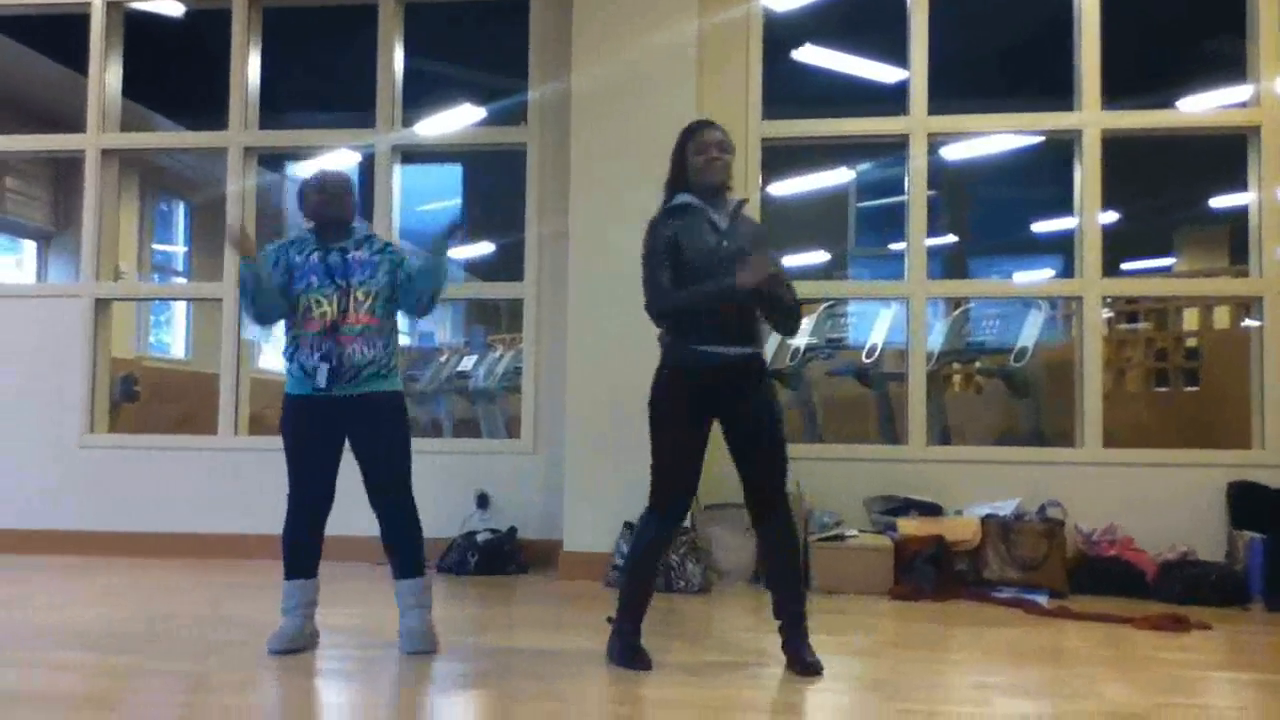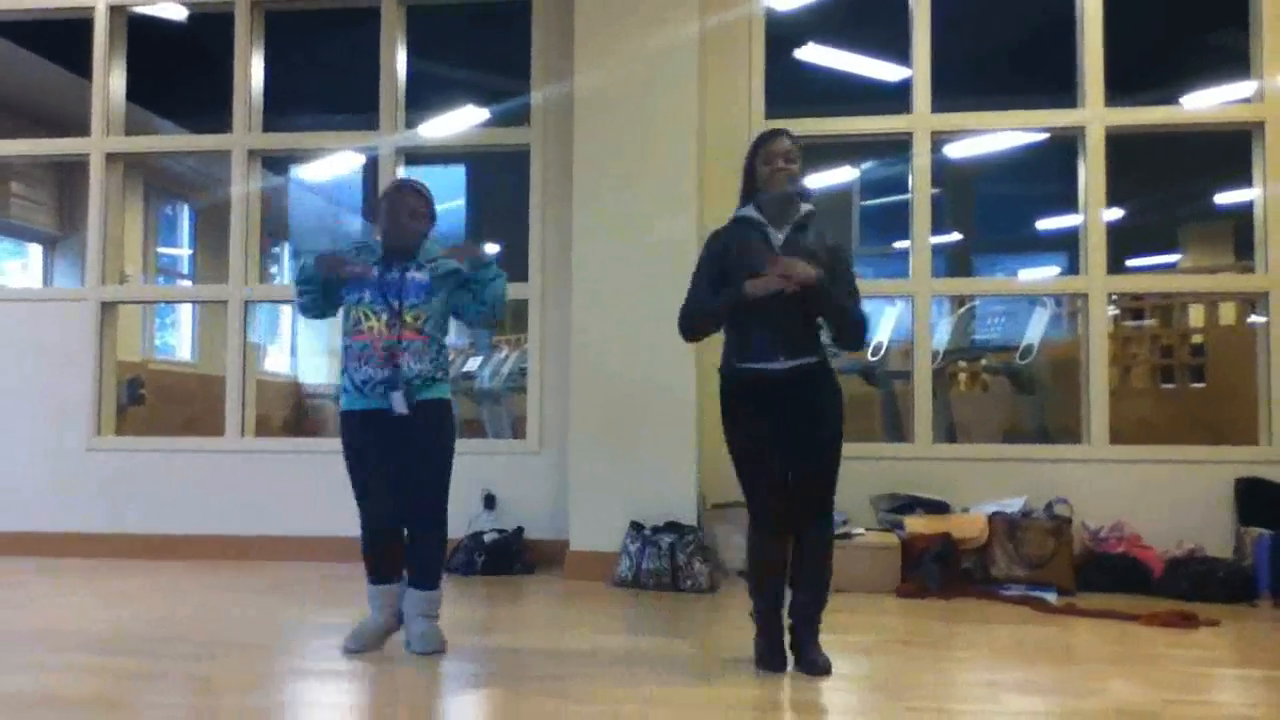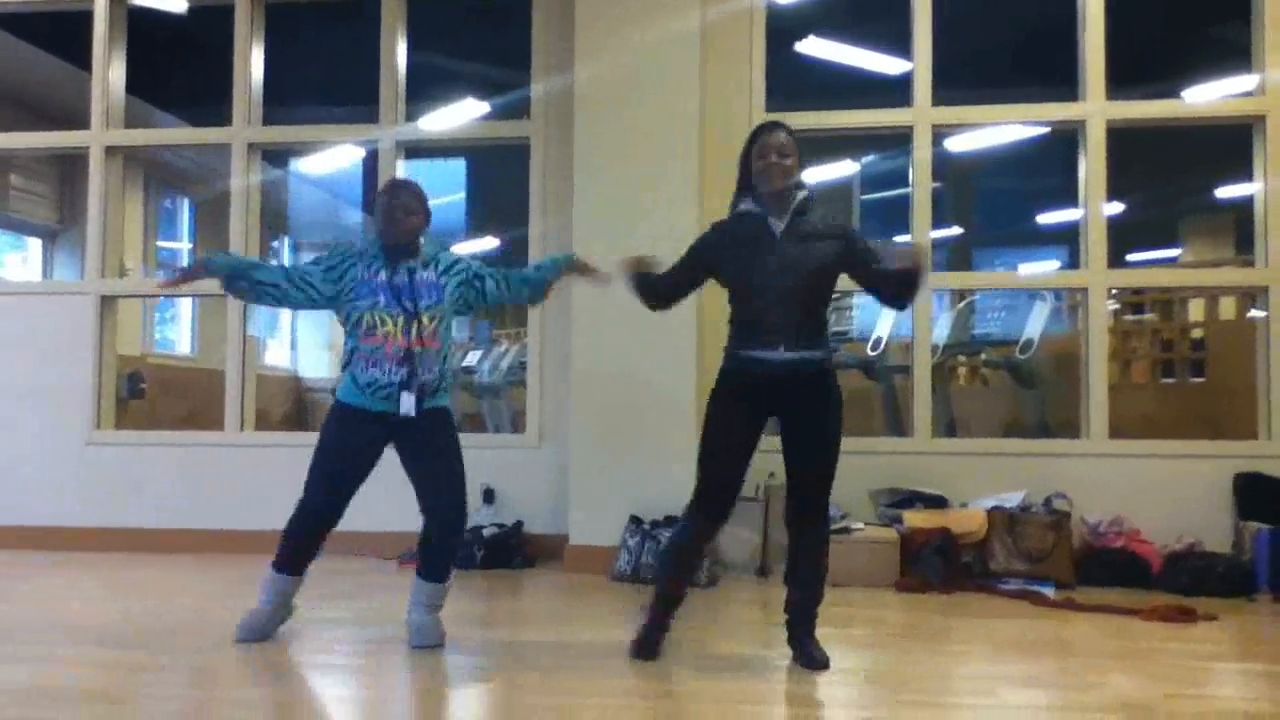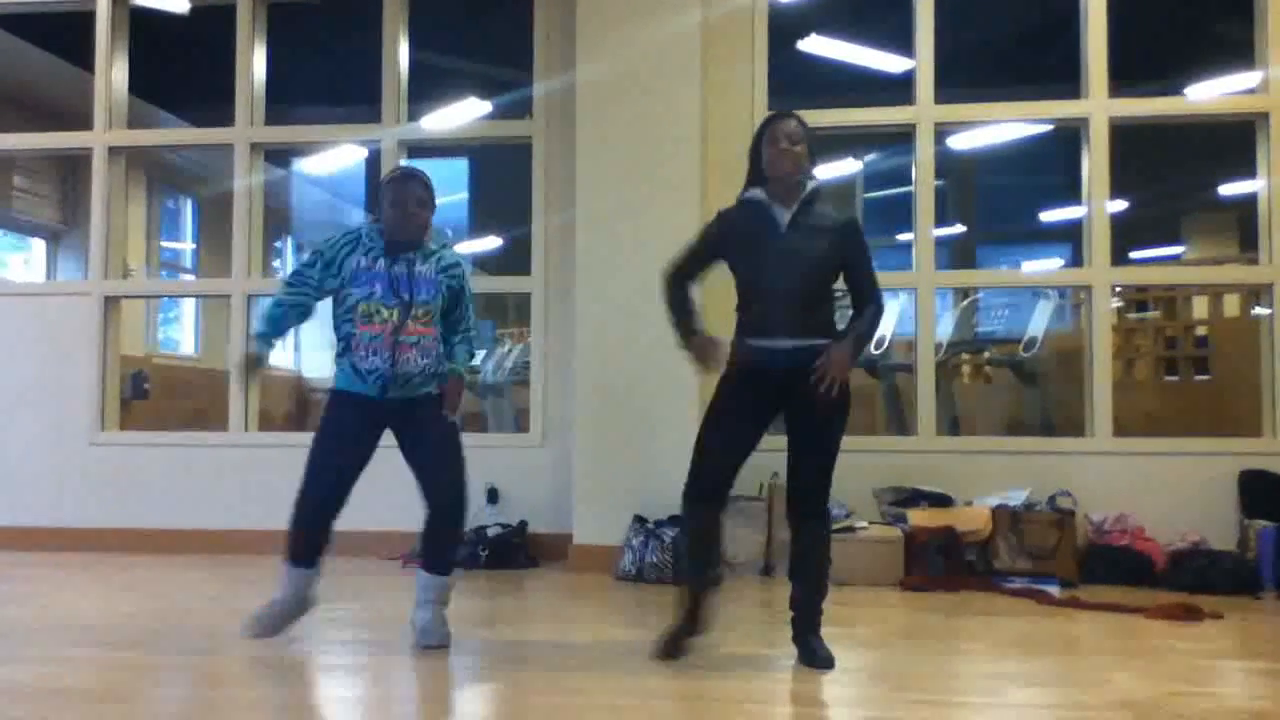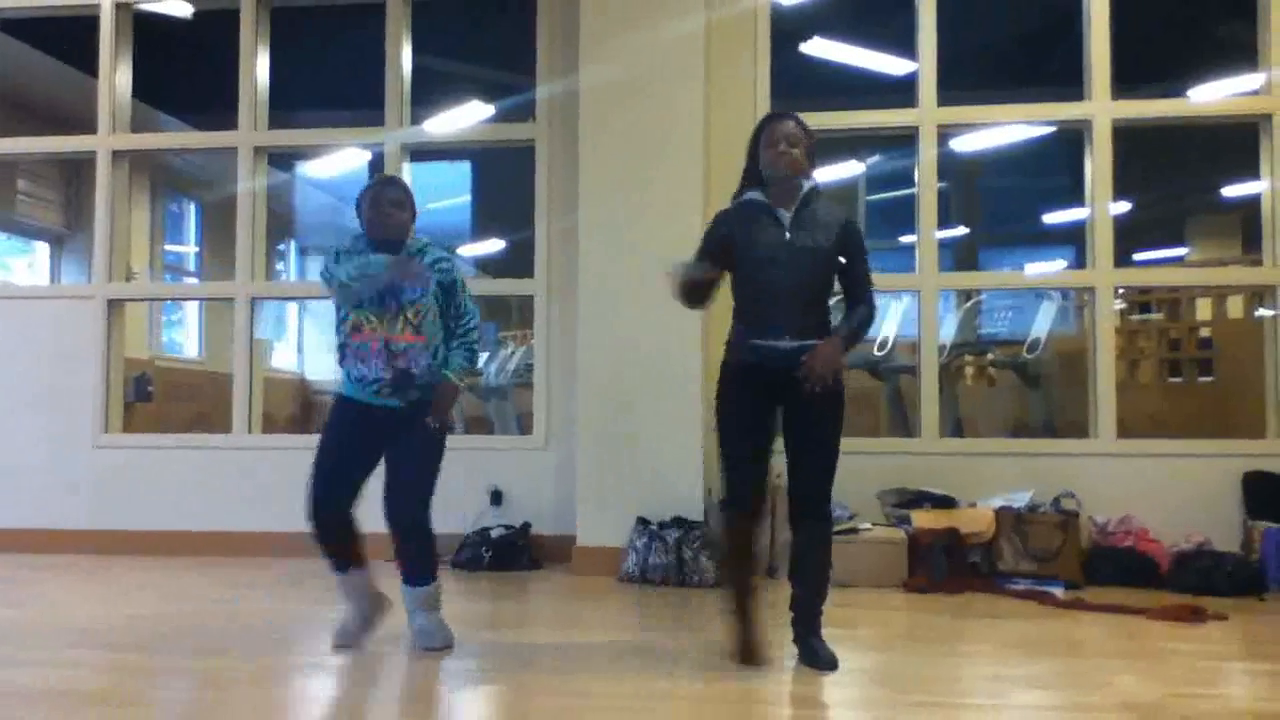
dt=0.4s
person 1, frame 1
left shoulder: (754, 230)
right shoulder: (669, 227)
left elbow: (790, 320)
right elbow: (660, 306)
left wrist: (770, 284)
right wrist: (733, 284)
left hip: (747, 377)
right hip: (686, 376)
left knee: (771, 504)
right knee: (668, 505)
left ankle: (795, 636)
right ankle: (625, 630)
person 1, frame 2
left shoulder: (825, 247)
right shoulder: (727, 242)
left elbow: (853, 336)
right elbow: (691, 325)
left wrist: (817, 284)
right wrist: (744, 293)
left hip: (809, 389)
right hip: (745, 389)
left knee: (813, 514)
right knee: (769, 516)
left ankle: (806, 637)
right ankle: (767, 632)
person 1, frame 3
left shoulder: (831, 235)
right shoulder: (726, 235)
left elbow: (894, 296)
right elbow: (664, 295)
left wrist: (909, 271)
right wrist: (641, 275)
left hip: (810, 383)
right hip: (743, 380)
left knee: (809, 508)
right knee: (711, 502)
left ankle: (802, 632)
right ankle: (658, 617)
person 1, frame 4
left shoulder: (841, 225)
right shoulder: (737, 223)
left elbow: (869, 303)
right elbow: (678, 278)
left wrist: (848, 345)
right wrist: (692, 334)
left hip: (819, 374)
right hip: (752, 370)
left knee: (809, 505)
right knee: (704, 490)
left ankle: (808, 629)
right ankle: (690, 614)
person 1, frame 5
left shoulder: (835, 223)
right shoulder: (732, 221)
left elbow: (864, 303)
right elbow: (696, 297)
left wrist: (840, 340)
right wrist: (691, 279)
left hip: (812, 369)
right hip: (747, 370)
left knee: (811, 504)
right knee: (742, 497)
left ankle: (808, 630)
right ankle: (744, 622)
person 2, frame 1
left shoulder: (383, 254)
right shoulder: (287, 255)
left elbow: (420, 301)
right elbow: (264, 310)
left wrist: (436, 256)
right wrist: (248, 265)
left hip: (377, 394)
right hip: (309, 396)
left knee: (394, 500)
right knee: (307, 504)
left ankle: (415, 615)
right ankle: (299, 618)
person 2, frame 2
left shoulder: (446, 272)
right shoulder: (354, 261)
left elbow: (486, 313)
right elbow: (314, 306)
left wrist: (481, 268)
right wrist: (319, 271)
left hip: (425, 408)
right hip: (363, 411)
left knee: (426, 514)
right knee: (378, 516)
left ankle: (423, 617)
right ankle: (385, 607)
person 2, frame 3
left shoulder: (451, 271)
right shoulder: (345, 267)
left elbow: (505, 287)
right elbow: (284, 284)
left wrist: (557, 267)
right wrist: (219, 267)
left hip: (426, 412)
right hip: (358, 408)
left knee: (448, 513)
right knee: (319, 507)
left ankle: (424, 609)
right ankle: (275, 599)
person 2, frame 4
left shoulder: (447, 263)
right shoulder: (346, 251)
left elbow: (463, 327)
right elbow: (297, 292)
left wrist: (457, 369)
right wrist: (262, 340)
left hip: (424, 398)
right hip: (359, 396)
left knee: (448, 498)
right knee: (320, 496)
left ankle: (430, 608)
right ankle: (295, 591)
person 2, frame 5
left shoulder: (437, 264)
right shoulder: (348, 257)
left elbow: (466, 328)
right elbow: (348, 284)
left wrist: (454, 378)
right wrist: (389, 267)
left hip: (420, 405)
right hip: (358, 404)
left knee: (406, 509)
right knee: (325, 504)
left ankle: (424, 611)
right ankle: (362, 600)
